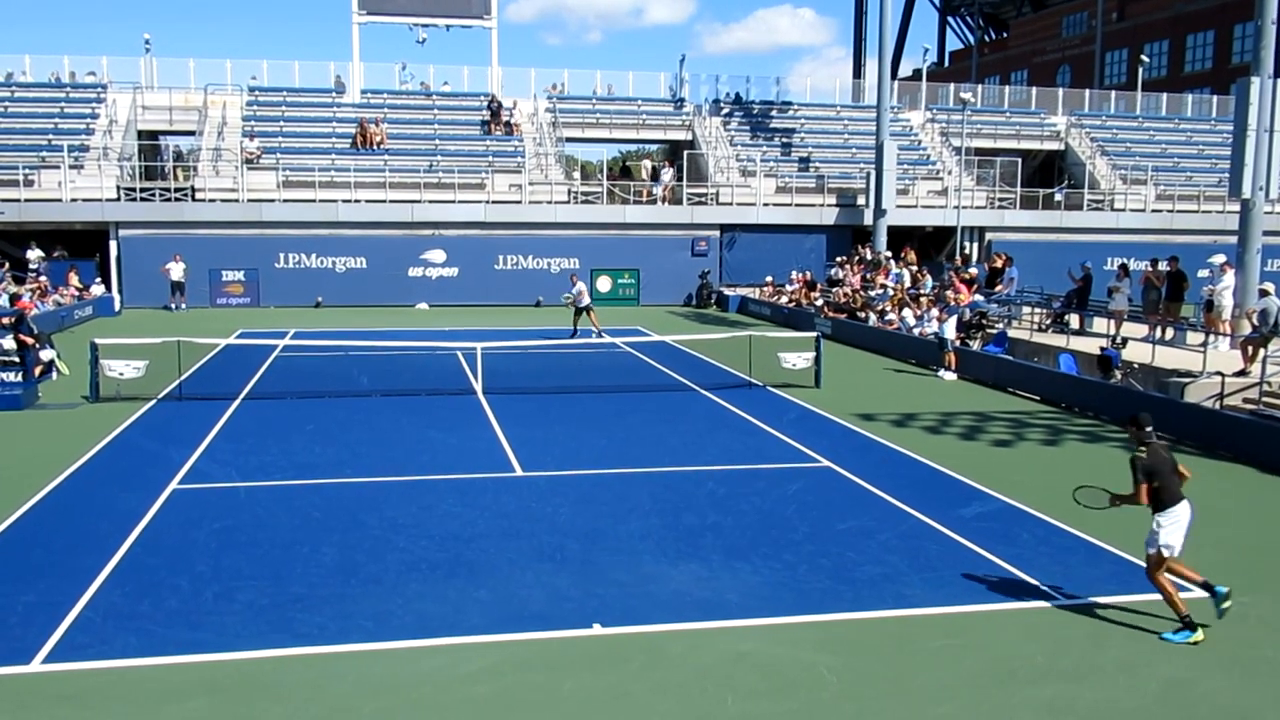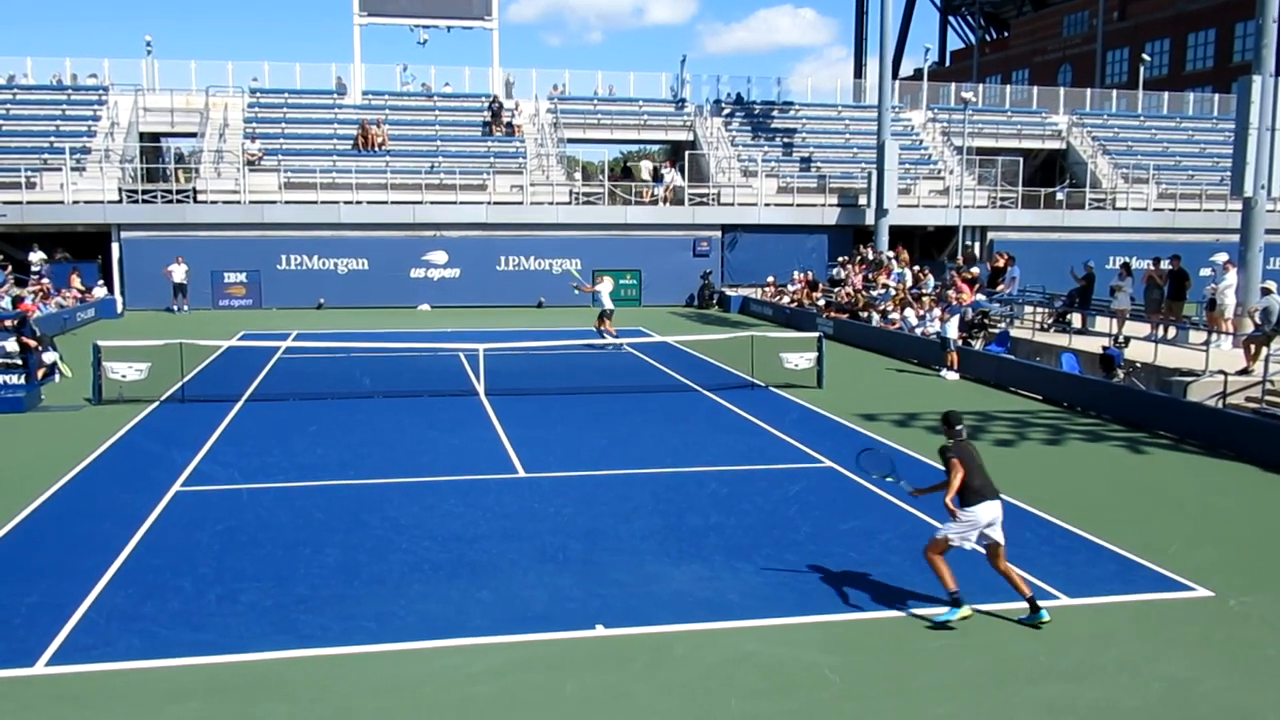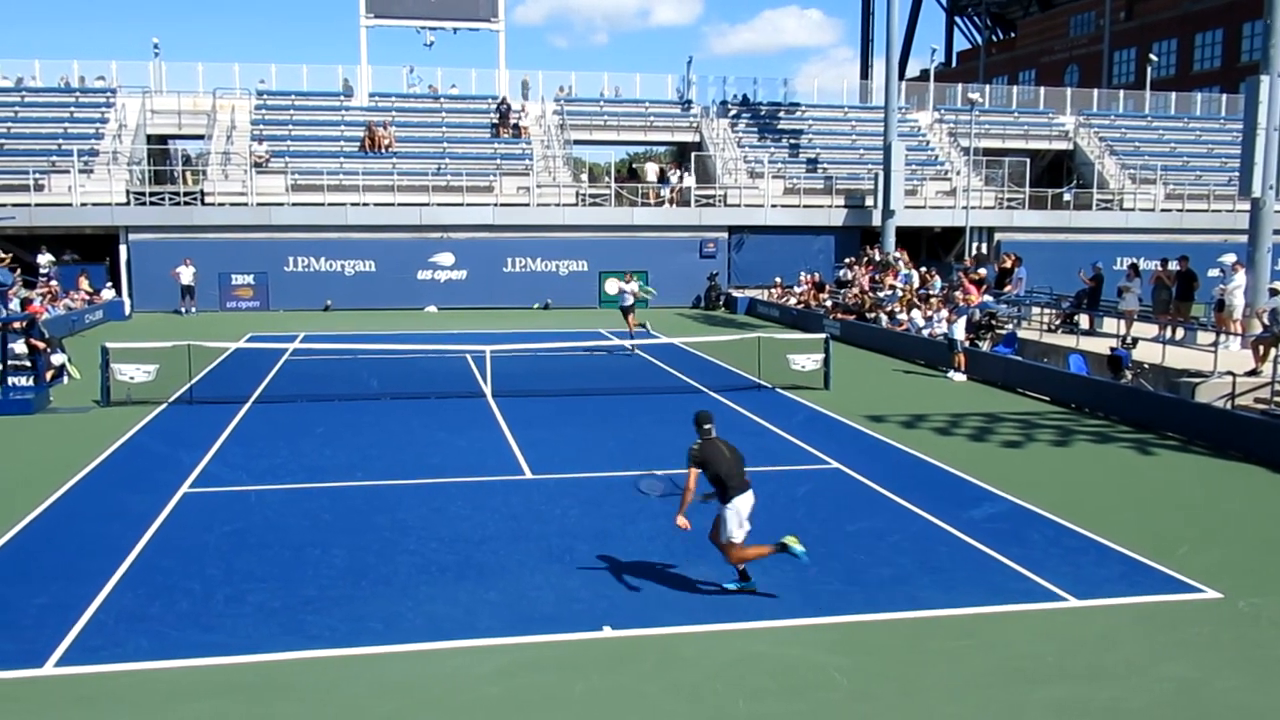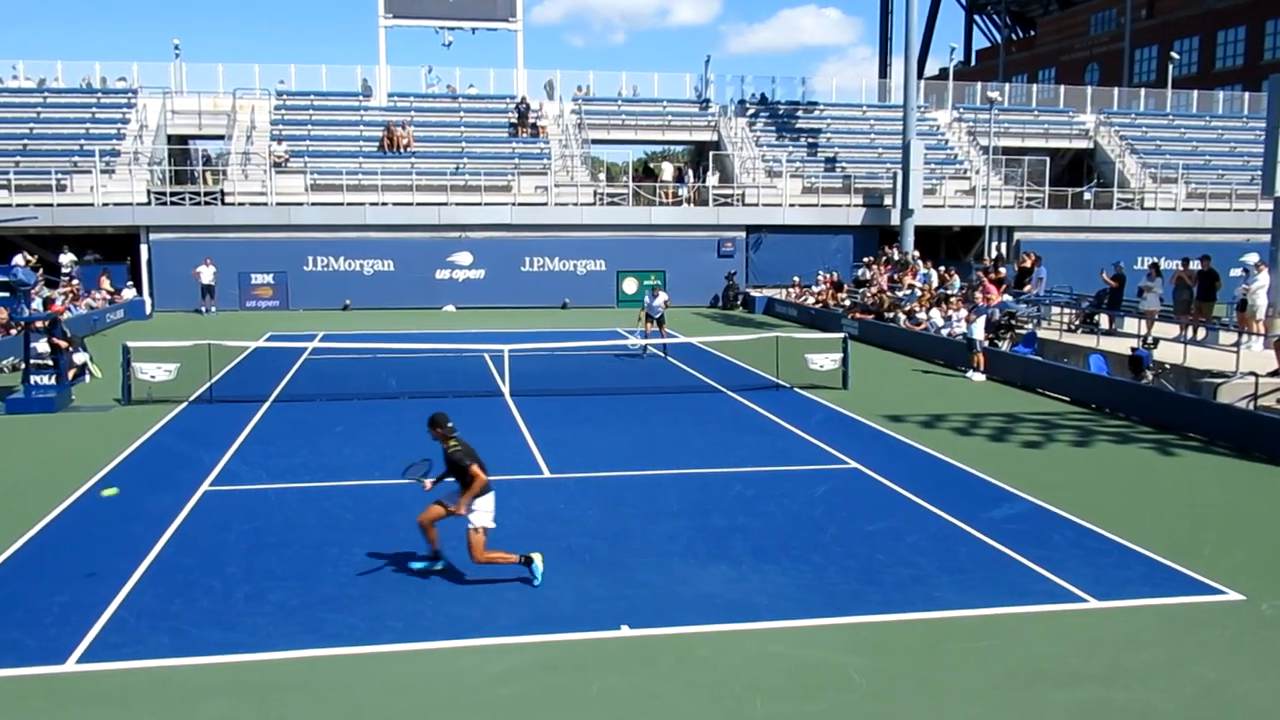
dt=0.4s
person 1, frame 1
left shoulder: (1139, 458)
right shoulder: (1162, 448)
left elbow: (1142, 499)
right elbow: (1185, 475)
left wrist: (1120, 499)
left hip: (1168, 517)
right hip: (1181, 509)
left knee: (1153, 574)
right knee: (1163, 565)
left ankle: (1190, 628)
right ankle: (1216, 591)
person 1, frame 2
left shoulder: (948, 448)
right shoulder: (968, 447)
left elbow: (958, 471)
left wrist: (948, 499)
right wrist: (925, 490)
left hip: (974, 512)
right hip: (994, 506)
left knee: (932, 553)
right knee: (999, 564)
left ankle: (957, 605)
right ankle: (1036, 610)
person 1, frame 3
left shoulder: (695, 450)
right shoulder: (726, 445)
left elbow: (690, 486)
left wrist: (680, 514)
right wrist: (715, 494)
left hip: (735, 503)
right hip: (745, 495)
left knee: (735, 556)
right knee: (715, 538)
left ankle: (784, 546)
right ankle: (745, 579)
person 1, frame 4
left shoulder: (456, 452)
right shoulder: (450, 446)
left elbow: (481, 478)
left wrist: (464, 501)
right wrist: (434, 482)
left hip: (480, 500)
right hip: (466, 495)
left knee: (479, 557)
right knee: (424, 520)
left ankle: (528, 560)
right ankle: (435, 559)
